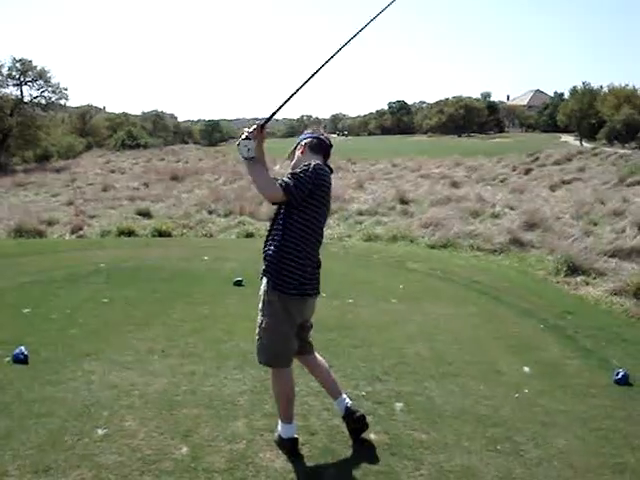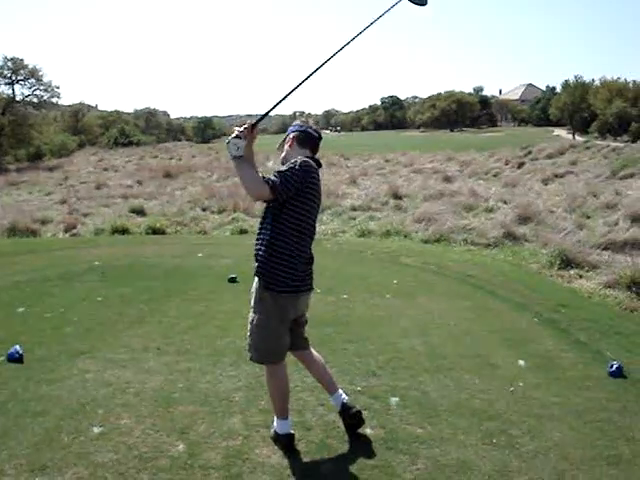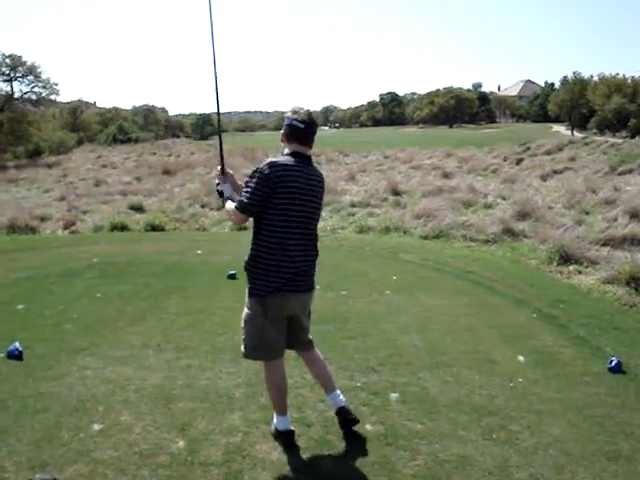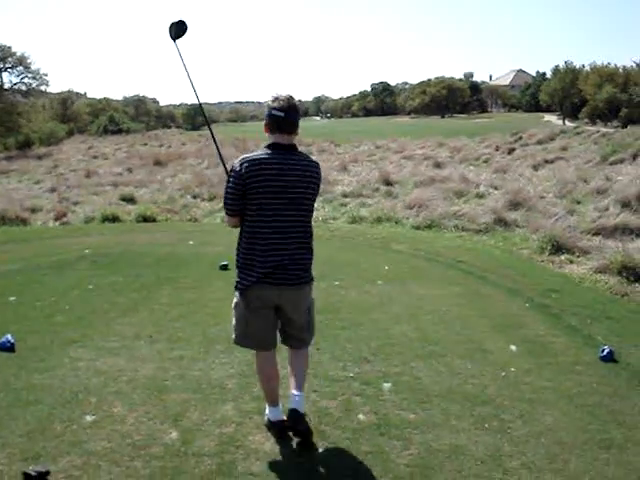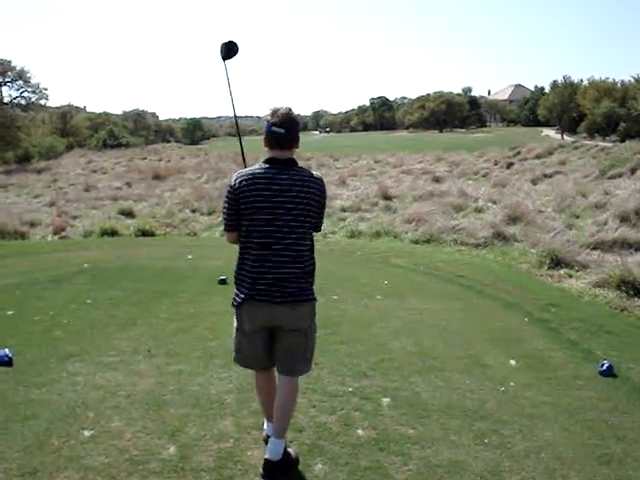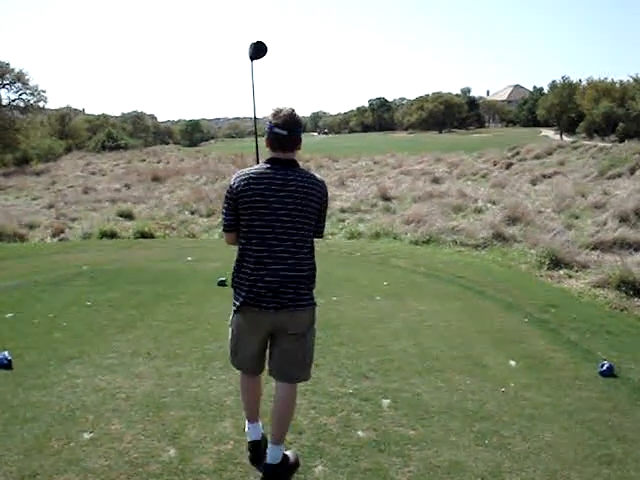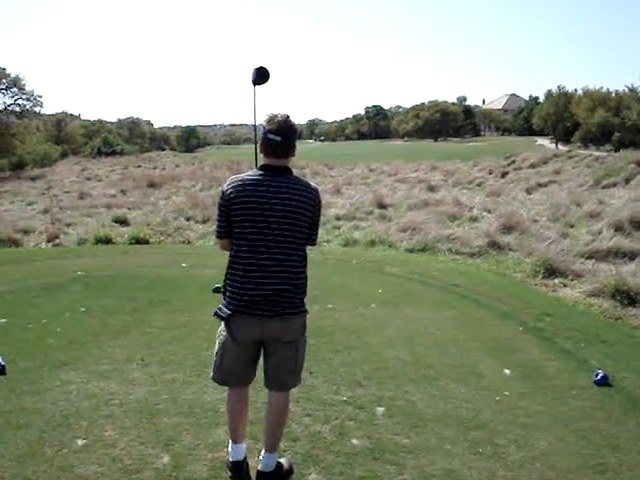
dt=0.3s
person 1, frame 1
left shoulder: (314, 169)
right shoulder: (316, 181)
left elbow: (273, 193)
right elbow: (276, 187)
left wrist: (253, 158)
right wrist: (258, 152)
left hip: (284, 284)
right hip: (304, 285)
left knee: (280, 362)
right knee: (303, 351)
left ankle: (287, 435)
right ankle: (348, 410)
person 1, frame 2
left shoulder: (300, 168)
right shoulder: (308, 173)
left elbow: (259, 191)
right elbow: (265, 188)
left wrist: (241, 155)
right wrist: (248, 152)
left hip: (276, 281)
right hip: (298, 282)
left knee: (274, 360)
right knee: (300, 347)
left ankle: (283, 431)
right ankle: (345, 405)
person 1, frame 3
left shoulder: (273, 169)
right shoulder: (315, 177)
left elbow: (239, 217)
left wrist: (228, 195)
right wrist: (237, 186)
left hip: (268, 281)
right hip: (302, 282)
left knee: (272, 357)
right knee: (304, 345)
left ankle: (283, 426)
right ankle: (340, 406)
person 1, frame 4
left shoulder: (245, 166)
right shoulder: (311, 168)
left elbow: (232, 220)
left hip: (255, 275)
right hip: (297, 275)
left knee: (264, 349)
right knee: (298, 343)
left ankle: (274, 415)
right ankle: (297, 406)
person 1, frame 5
left shoulder: (241, 181)
right shoulder: (315, 184)
left elbow: (232, 236)
left hip: (253, 292)
right hip: (297, 294)
left knee: (262, 368)
right knee: (290, 374)
left ankle: (271, 430)
person 1, frame 6
left shoulder: (241, 181)
right shoulder: (316, 187)
left elbow: (230, 237)
right elbow: (314, 236)
left hip: (251, 296)
right hip: (296, 299)
left knee: (249, 370)
right knee: (287, 381)
left ankle: (254, 436)
person 1, frame 7
left shoulder: (234, 187)
right shoulder: (309, 194)
left elbow: (224, 243)
right elbow: (307, 243)
left hip: (241, 304)
right hip: (287, 307)
left knee: (237, 384)
right knee: (279, 388)
